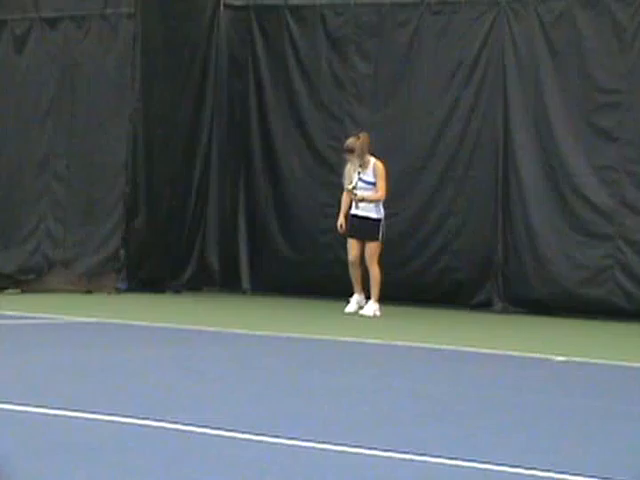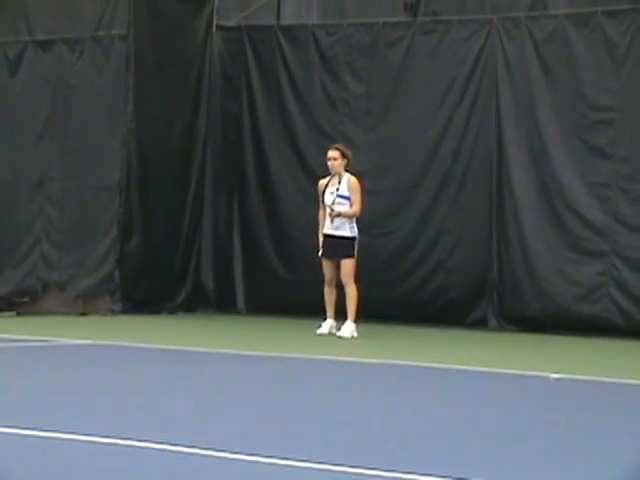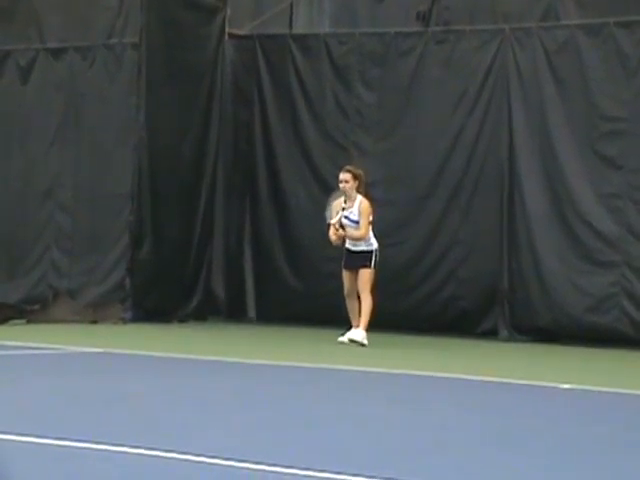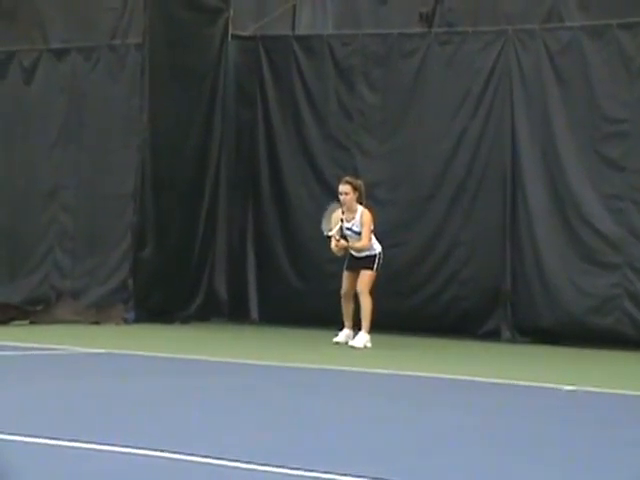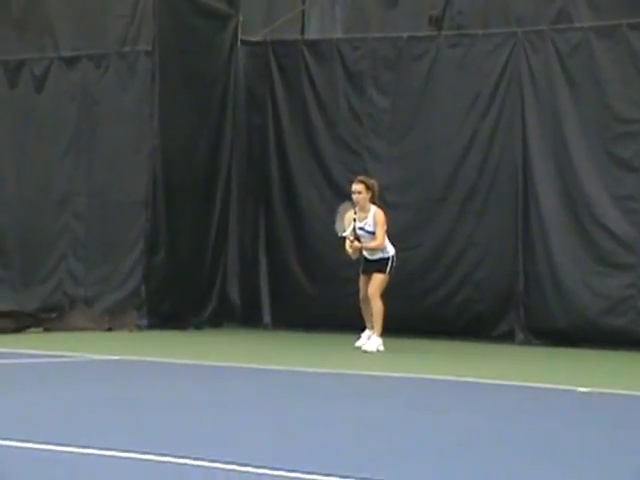
dt=1s
person 1, frame 1
left shoulder: (377, 166)
right shoulder: (350, 168)
left elbow: (381, 195)
left wrist: (363, 197)
right wrist: (342, 215)
left hip: (373, 219)
right hip: (355, 218)
left knee: (371, 262)
right knee: (352, 260)
left ankle: (373, 303)
right ankle: (358, 296)
person 1, frame 2
left shoulder: (351, 181)
right shoulder: (323, 184)
left elbow: (357, 210)
left wrist: (340, 212)
right wrist: (320, 235)
left hip: (347, 237)
right hip: (329, 236)
left knee: (347, 280)
right knee: (329, 281)
left ankle: (350, 324)
right ankle: (330, 321)
person 1, frame 3
left shoulder: (363, 204)
right shoulder: (337, 204)
left elbow: (363, 234)
right elbow: (333, 229)
left wrist: (345, 234)
right wrist: (335, 237)
left hip: (367, 251)
right hip: (350, 251)
left knee: (363, 290)
right knee: (348, 292)
left ankle: (362, 332)
right ankle: (355, 328)
person 1, frame 4
left shoulder: (365, 215)
right shoulder: (338, 215)
left elbow: (365, 244)
right elbow: (334, 241)
left wrist: (347, 245)
right wrist: (337, 248)
left hip: (370, 255)
right hip: (353, 256)
left knee: (362, 291)
right knee: (345, 293)
left ankle: (365, 335)
right ankle: (347, 330)
person 1, frame 5
left shoulder: (378, 214)
right shoulder: (351, 215)
left elbow: (380, 243)
right elbow: (349, 240)
left wrist: (360, 246)
right wrist: (351, 249)
left hip: (384, 257)
right hip: (367, 258)
left knee: (373, 293)
right knee: (363, 296)
left ankle: (377, 339)
right ankle: (369, 331)
